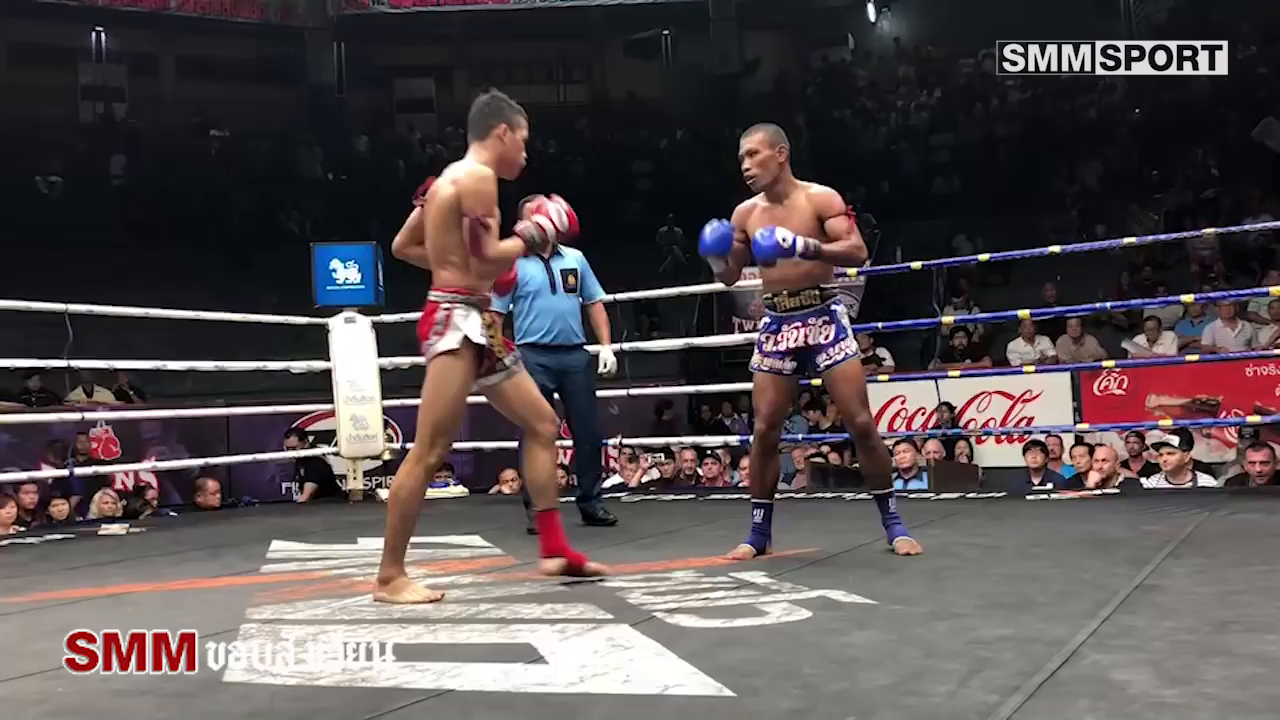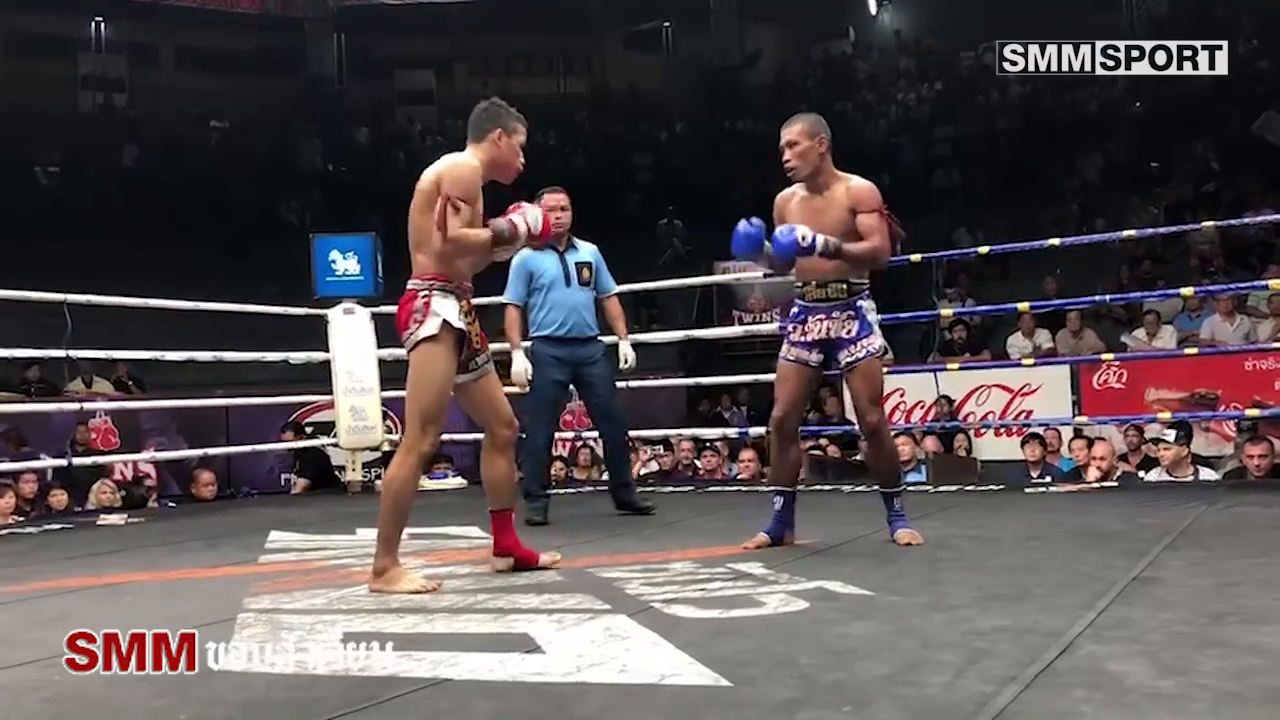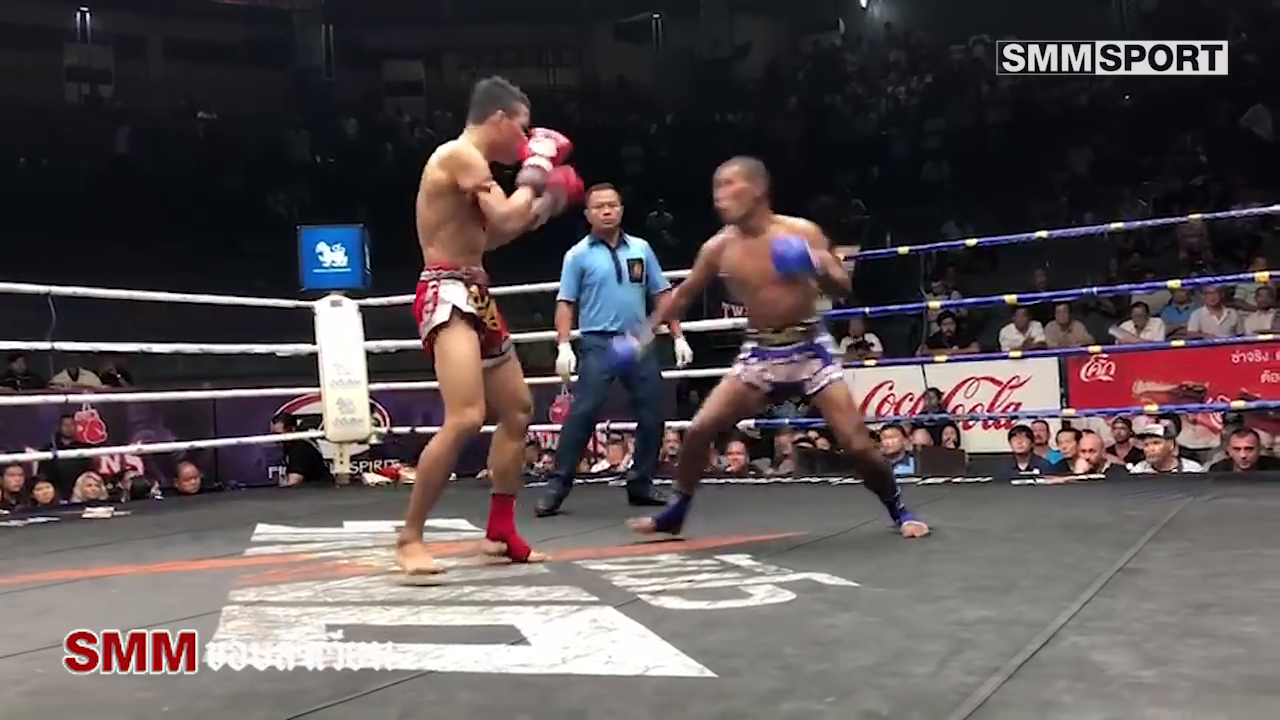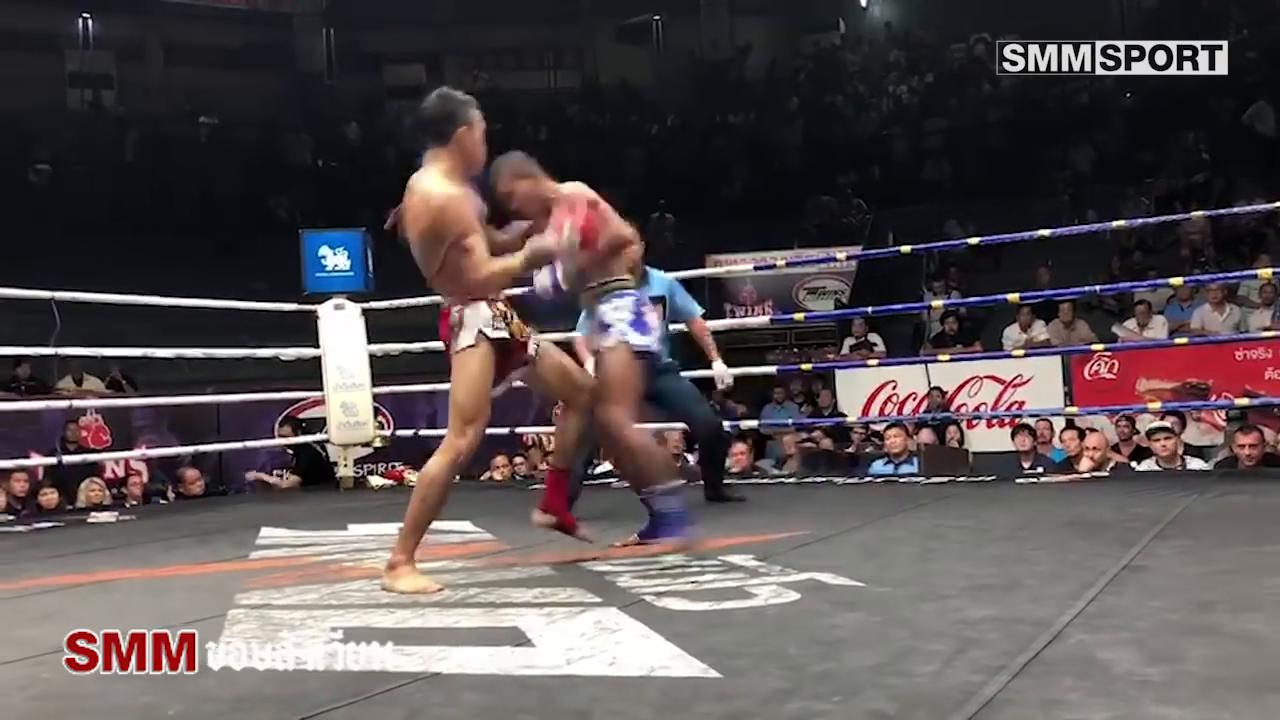
dt=0.4s
person 1, frame 1
left shoulder: (449, 180)
right shoulder: (476, 177)
left elbow: (403, 247)
right elbow: (488, 258)
right wrist: (537, 233)
left hip: (477, 322)
right hip: (455, 321)
left knee: (543, 426)
right knee: (429, 451)
left ankle: (555, 549)
right ankle: (389, 577)
person 1, frame 2
left shoulder: (463, 176)
right shoulder: (461, 167)
right elbow: (450, 243)
left wrist: (512, 238)
right wrist: (507, 230)
left hip: (455, 312)
right hip: (434, 309)
left knee: (503, 427)
right knee: (422, 440)
left ankle: (506, 547)
right ankle: (385, 566)
person 1, frame 3
left shoulder: (466, 162)
right shoulder: (461, 157)
left elbow: (507, 225)
right elbow: (508, 221)
left wrist: (547, 193)
right wrist: (538, 181)
left hip: (477, 301)
right hip: (449, 300)
left knee: (517, 413)
right knee: (465, 420)
left ankle: (501, 534)
right ankle: (410, 538)
person 1, frame 4
left shoulder: (425, 185)
right shoulder: (445, 197)
right elbow: (481, 278)
right wrist: (538, 251)
left hip: (495, 317)
right hip: (475, 320)
left knee: (580, 392)
right knee: (462, 440)
left ankle: (554, 506)
right ankle: (400, 563)
person 2, frame 1
left shoulder: (821, 198)
right shoulder: (744, 214)
left elbow: (857, 252)
right elbow: (731, 278)
left wrist: (805, 247)
right wrist: (717, 258)
left hip: (824, 317)
right hip: (777, 324)
left knee: (860, 423)
right knee: (764, 430)
left ankle: (893, 522)
right ankle: (759, 531)
person 2, frame 2
left shoulder: (860, 191)
right shoulder: (786, 201)
left elbow: (880, 253)
left wrist: (825, 245)
right wrist: (756, 250)
left hip: (851, 312)
right hip: (805, 314)
left knee: (872, 421)
right knee: (782, 418)
left ankle: (897, 515)
right ankle: (781, 521)
person 2, frame 3
left shoulder: (801, 232)
right shoulder: (719, 247)
left elbow: (843, 287)
right elbow: (683, 294)
left wrist: (818, 268)
right wrist: (644, 335)
left hip: (809, 349)
right hip: (760, 354)
left knee: (856, 443)
right knee: (698, 432)
left ankle: (899, 509)
right ankle: (674, 513)
person 2, frame 4
left shoulder: (574, 196)
right shoulder: (555, 216)
left elbow: (629, 241)
left hip: (624, 312)
right hip: (606, 318)
left knee: (615, 420)
right knee: (611, 422)
left ankle: (674, 515)
right ankle: (662, 516)
person 3, frame 1
left shoulder: (575, 259)
right shoulder: (513, 266)
left elbow: (595, 305)
right elbow: (496, 315)
left wrist: (606, 346)
left hip: (575, 355)
right hip: (533, 358)
left knee: (588, 431)
left ankle: (590, 502)
right ankle: (537, 507)
person 3, frame 2
left shoulder: (590, 252)
right shoulder: (526, 259)
left elbow: (609, 298)
right elbow: (513, 309)
left wrist: (624, 341)
right wrist: (517, 353)
left hip: (591, 349)
right hip: (549, 351)
left knee: (613, 420)
right knee: (539, 429)
left ankle: (624, 492)
right ankle: (535, 500)
person 3, frame 3
left shoulder: (641, 249)
right shoulder: (578, 255)
left elbow: (661, 294)
right elbow: (565, 304)
left wrist: (678, 337)
right wrist: (564, 346)
right hip: (597, 344)
left knee: (652, 415)
right knee: (583, 414)
left ankle: (640, 485)
right ankle: (558, 485)
person 3, frame 4
left shoulder: (664, 283)
left elbow: (694, 320)
right elbow: (583, 337)
left wrist: (716, 360)
right wrist: (589, 362)
left hip: (662, 372)
left knee: (709, 426)
left ankle: (716, 489)
